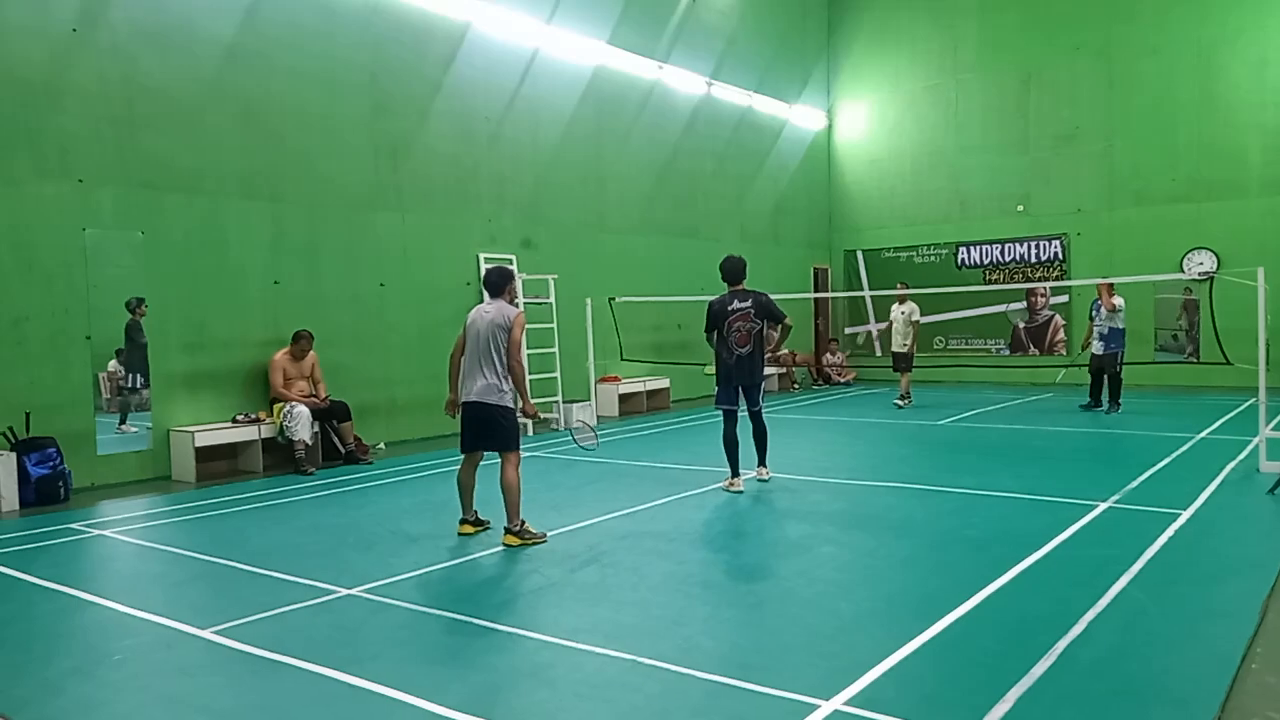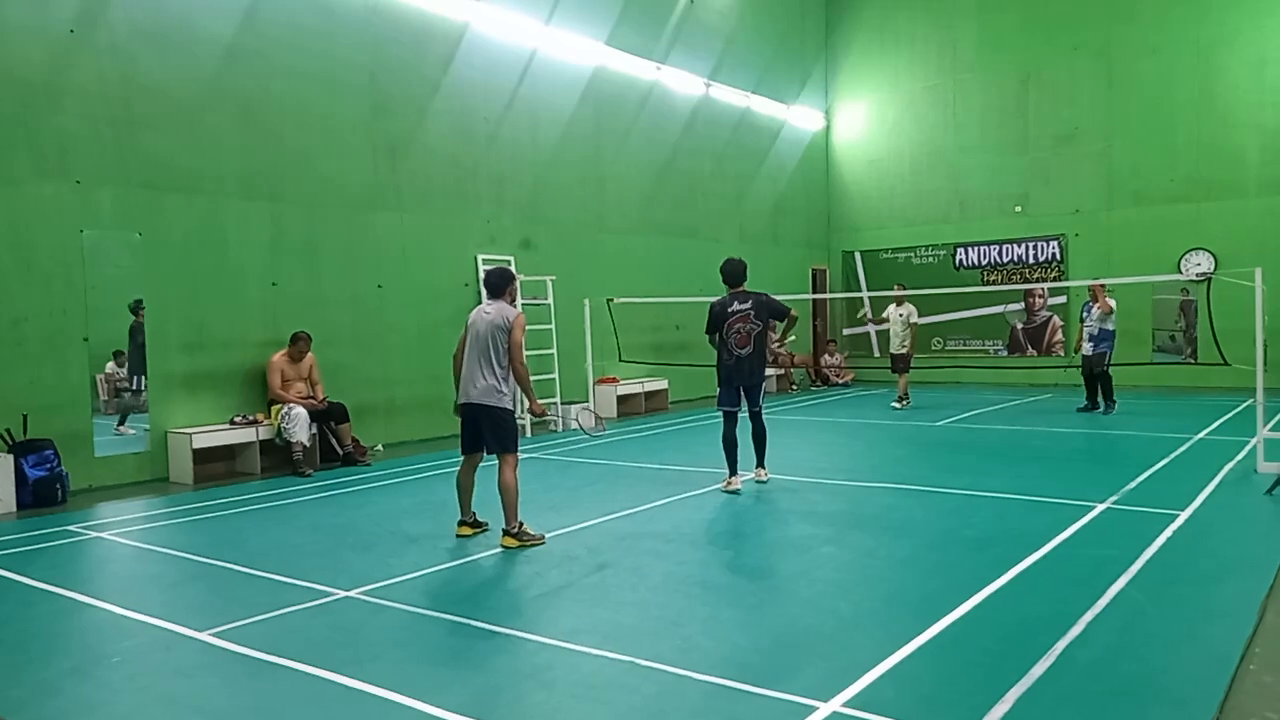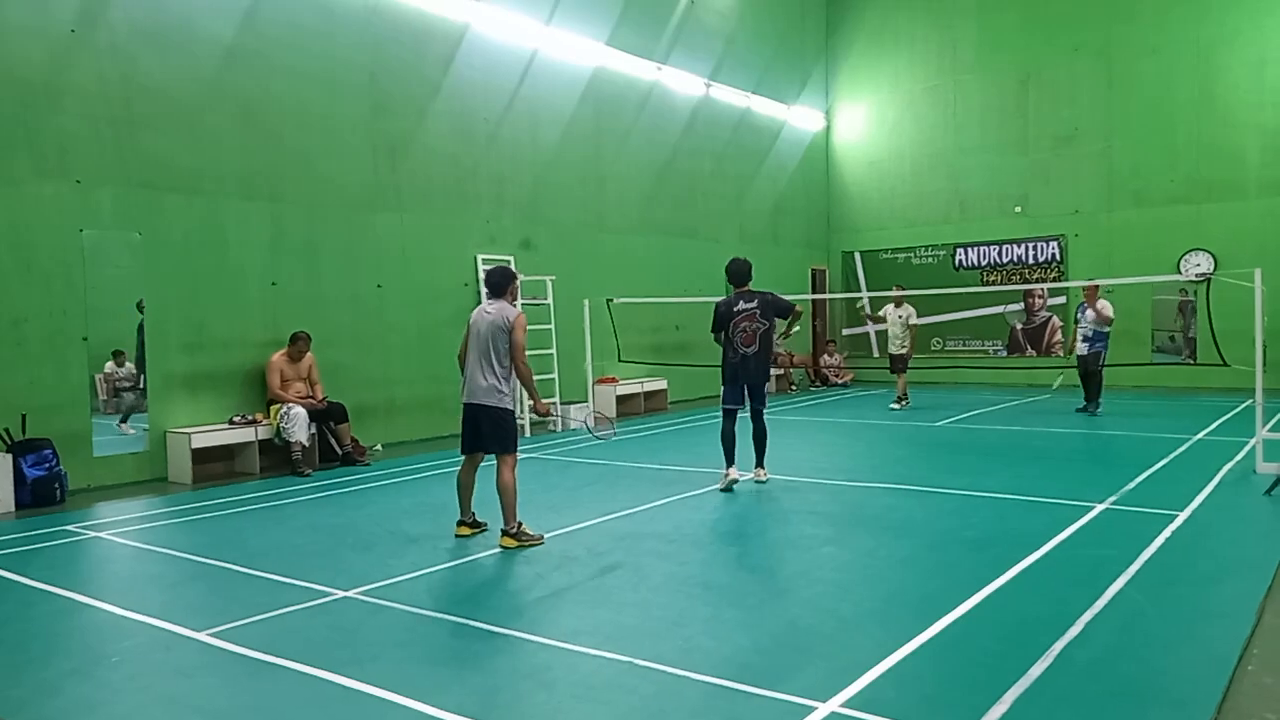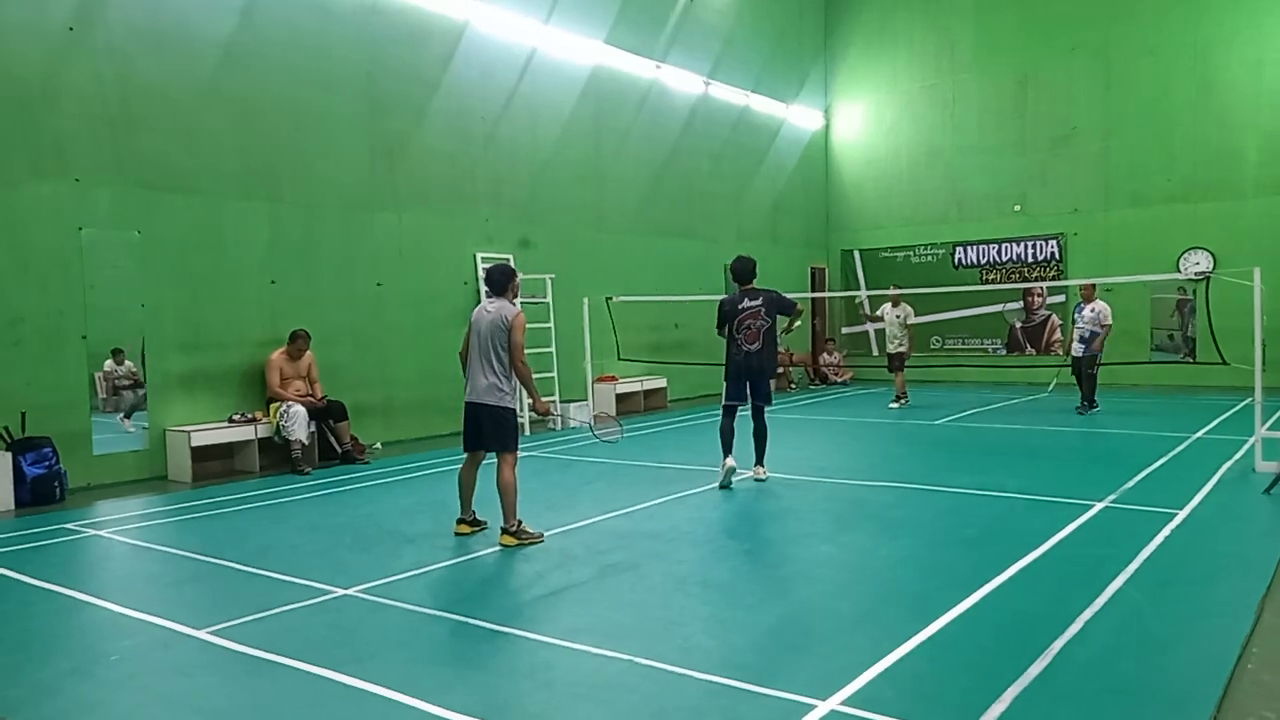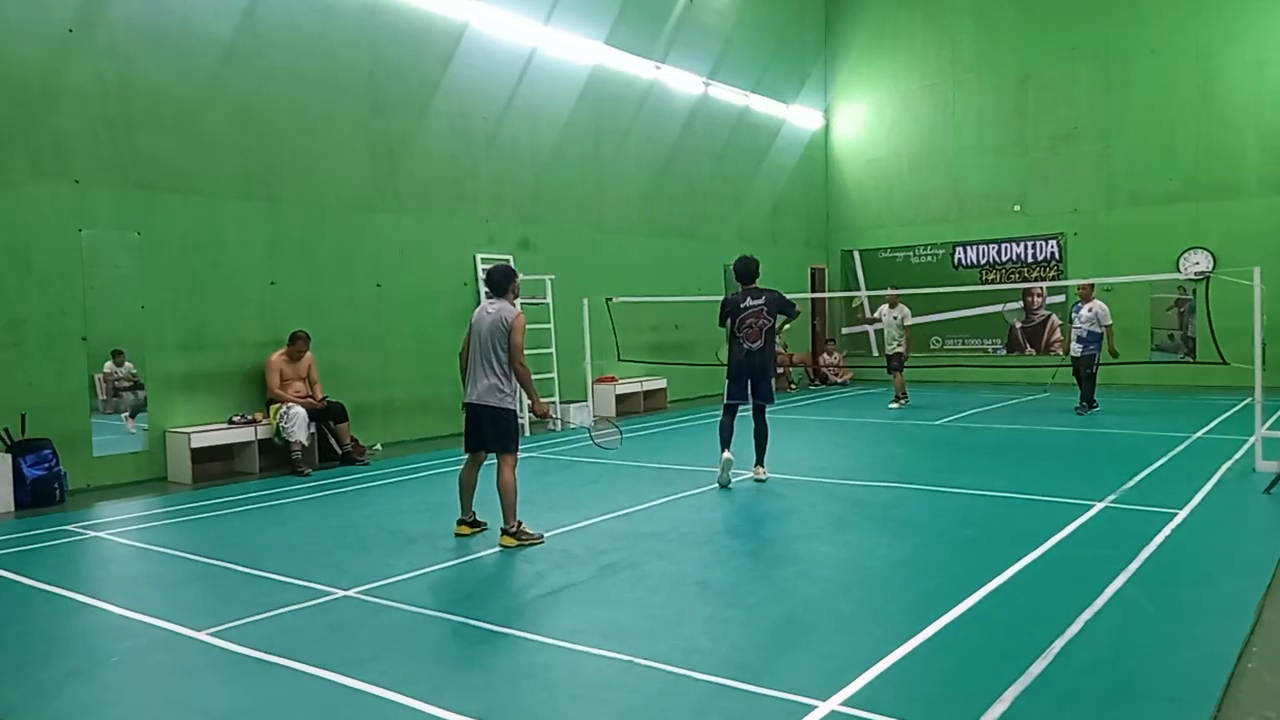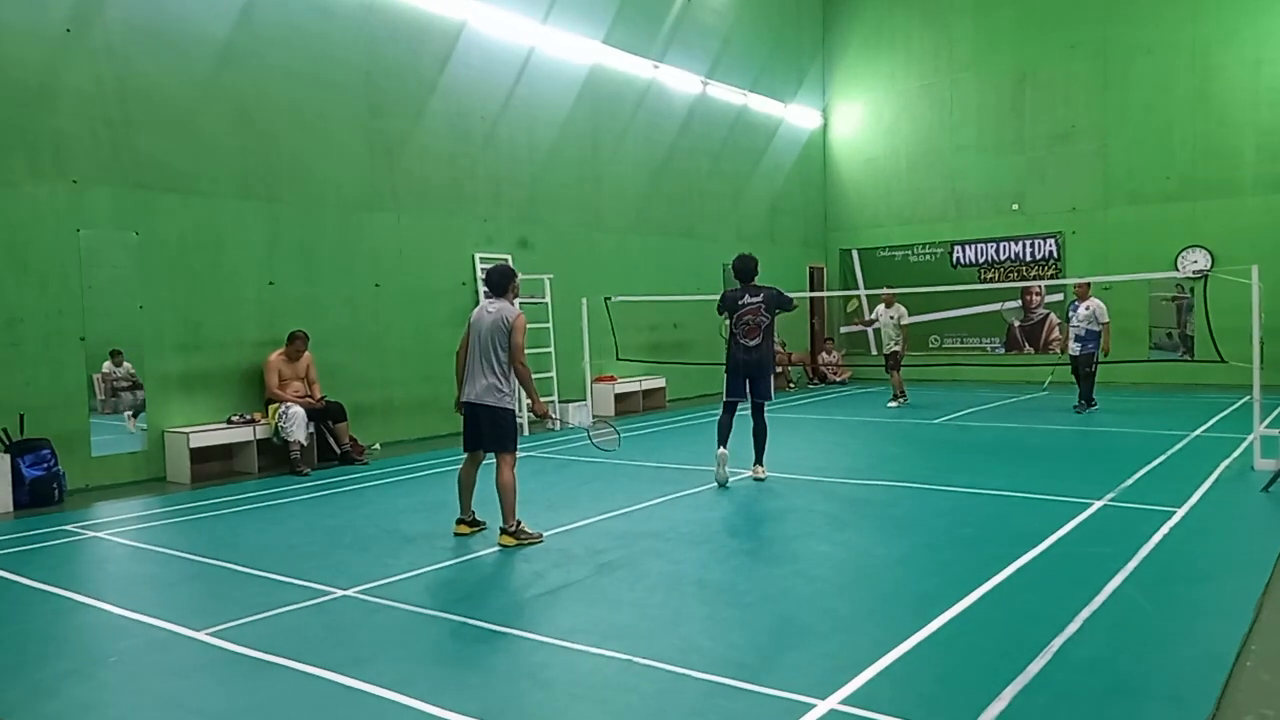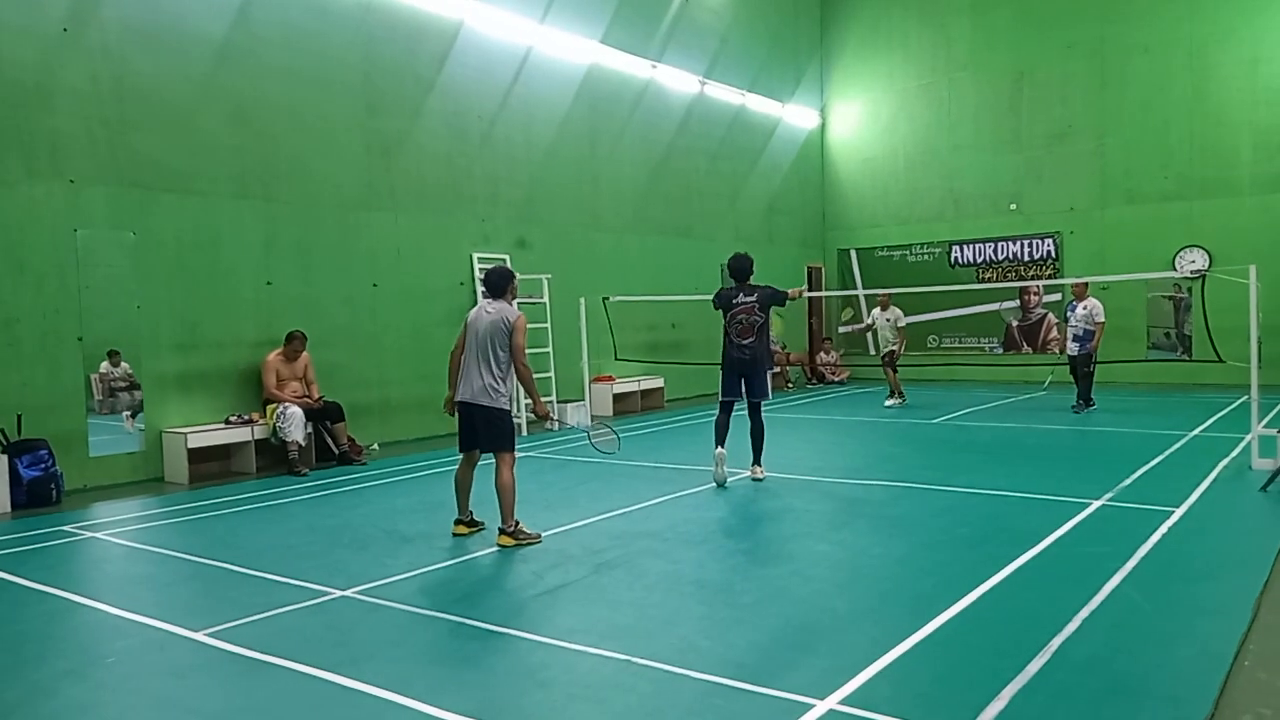
dt=0.2s
person 1, frame 1
left shoulder: (474, 313)
right shoulder: (514, 315)
left elbow: (456, 355)
right elbow: (514, 361)
left wrist: (453, 393)
right wrist: (525, 400)
left hip: (470, 397)
right hip: (497, 399)
left knee: (471, 458)
right knee: (510, 460)
left ankle: (468, 519)
right ankle: (514, 528)
person 1, frame 2
left shoulder: (475, 314)
right shoulder: (514, 316)
left elbow: (458, 356)
right elbow: (517, 363)
left wrist: (459, 393)
right wrist: (532, 400)
left hip: (469, 399)
right hip: (495, 400)
left knee: (470, 459)
right knee: (508, 462)
left ankle: (466, 520)
right ankle: (512, 530)
person 1, frame 3
left shoulder: (476, 313)
right shoulder: (515, 316)
left elbow: (462, 356)
right elbow: (519, 363)
right wrist: (536, 400)
left hip: (472, 398)
right hip: (497, 400)
left knee: (471, 459)
right knee: (506, 462)
left ankle: (465, 520)
right ankle: (511, 530)
person 1, frame 4
left shoulder: (478, 311)
right shoulder: (514, 315)
left elbow: (464, 354)
right elbow: (518, 362)
right wrist: (536, 399)
left hip: (474, 397)
right hip: (499, 400)
left knee: (472, 458)
right knee: (507, 460)
left ankle: (466, 519)
right ankle: (511, 528)
person 1, frame 5
left shoulder: (479, 312)
right shoulder: (514, 316)
left elbow: (464, 355)
right elbow: (517, 363)
right wrist: (535, 400)
left hip: (475, 399)
right hip: (499, 401)
left knee: (474, 458)
right knee: (507, 462)
left ankle: (466, 519)
right ankle: (511, 529)
person 1, frame 6
left shoulder: (477, 312)
right shoulder: (515, 316)
left elbow: (461, 353)
right elbow: (518, 364)
left wrist: (461, 390)
right wrist: (535, 400)
left hip: (472, 398)
right hip: (497, 400)
left knee: (473, 457)
right knee: (506, 461)
left ankle: (465, 519)
right ankle: (510, 529)
person 1, frame 7
left shoulder: (475, 312)
right shoulder: (514, 317)
left elbow: (456, 353)
right elbow: (520, 364)
left wrist: (452, 391)
right wrist: (537, 401)
left hip: (466, 398)
right hip: (493, 400)
left knee: (469, 457)
right knee: (505, 461)
left ankle: (463, 519)
right ankle: (509, 529)
person 2, frame 1
left shoulder: (716, 305)
right shoulder: (761, 300)
left elbow: (709, 338)
right elbow: (787, 324)
right wrist: (776, 346)
left hip: (727, 371)
right hip: (754, 369)
left knee: (730, 422)
right knee: (757, 417)
left ankle: (735, 478)
right ankle: (762, 467)
person 2, frame 2
left shoulder: (717, 306)
right shoulder: (762, 301)
left elbow: (712, 339)
right elbow: (793, 316)
right wrist: (782, 337)
left hip: (728, 371)
right hip: (755, 370)
left knee: (729, 423)
right knee: (756, 418)
left ankle: (733, 477)
right ankle: (761, 469)
person 2, frame 3
left shoulder: (723, 306)
right shoulder: (767, 300)
left elbow: (717, 337)
right elbow: (798, 310)
right wrist: (788, 330)
left hip: (733, 369)
right hip: (759, 369)
left knee: (729, 420)
right knee: (757, 417)
left ankle: (731, 468)
right ankle: (760, 469)
person 2, frame 4
left shoulder: (727, 303)
right shoulder: (770, 298)
left elbow: (721, 332)
right elbow: (798, 309)
right wrist: (789, 326)
left hip: (736, 367)
right hip: (763, 366)
left knee: (728, 415)
right knee: (758, 415)
left ankle: (728, 458)
right ankle: (759, 467)
person 2, frame 5
left shoulder: (730, 301)
right shoulder: (772, 297)
left elbow: (722, 325)
right elbow: (796, 311)
right wrist: (781, 326)
left hip: (738, 365)
right hip: (764, 365)
left knee: (729, 413)
right knee: (759, 415)
left ankle: (726, 451)
right ankle: (759, 467)
person 2, frame 6
left shoulder: (729, 297)
right shoulder: (770, 295)
left elbow: (720, 311)
right elbow: (792, 305)
left hip: (736, 362)
right hip: (762, 362)
left knee: (728, 410)
right knee: (758, 413)
left ankle: (722, 448)
right ankle: (758, 465)
person 2, frame 7
left shoulder: (724, 295)
right shoulder: (765, 294)
right elbow: (790, 295)
right wrist: (799, 291)
left hip: (731, 361)
right hip: (756, 362)
left knee: (725, 410)
right knee: (755, 413)
left ankle: (719, 447)
right ankle: (757, 466)
